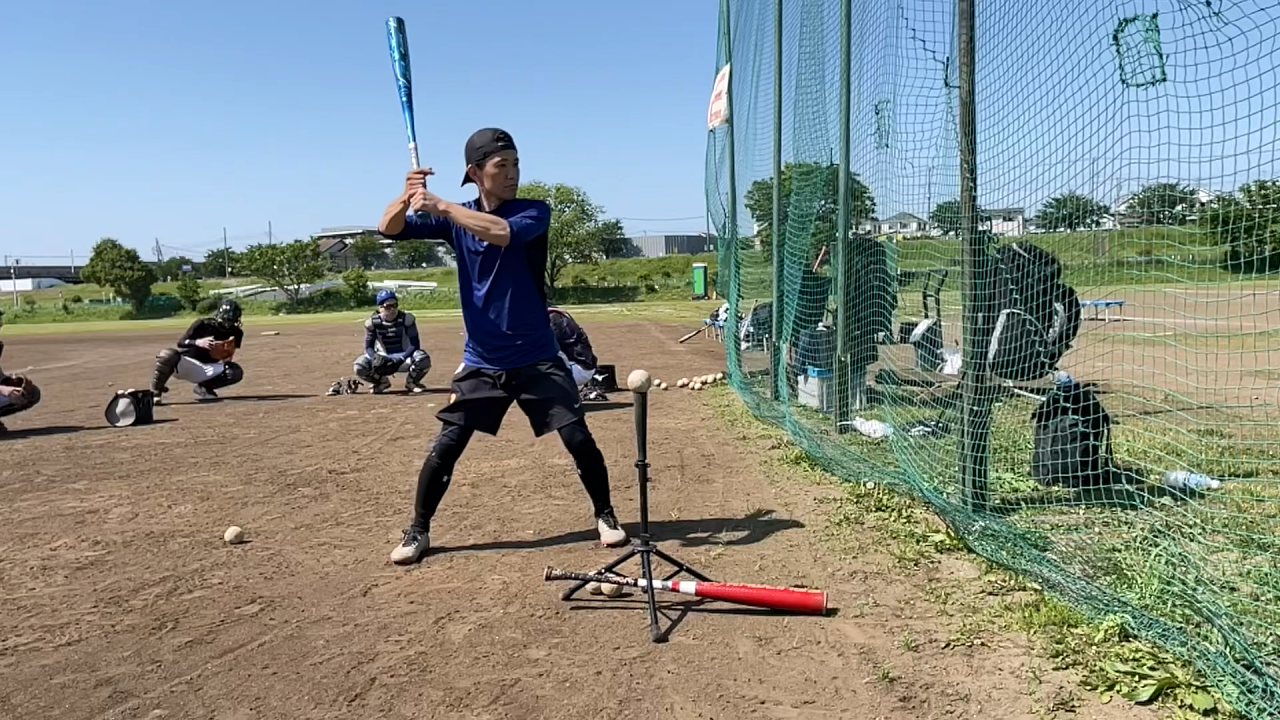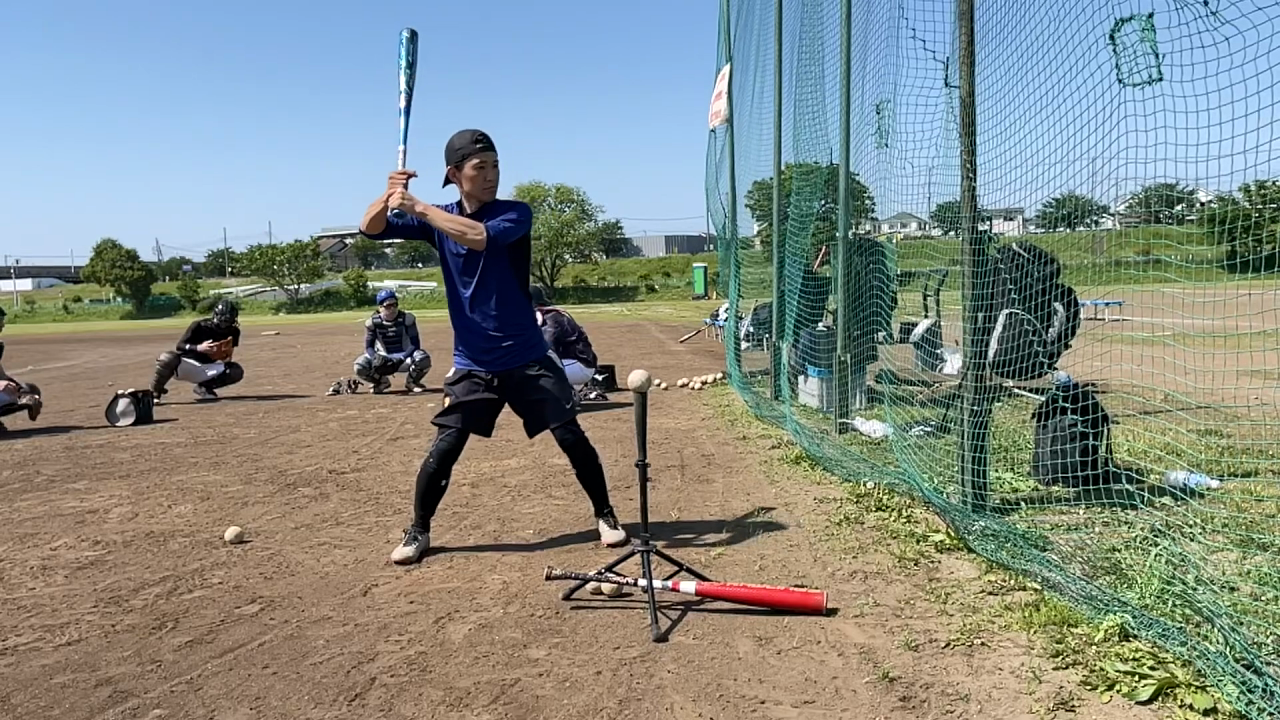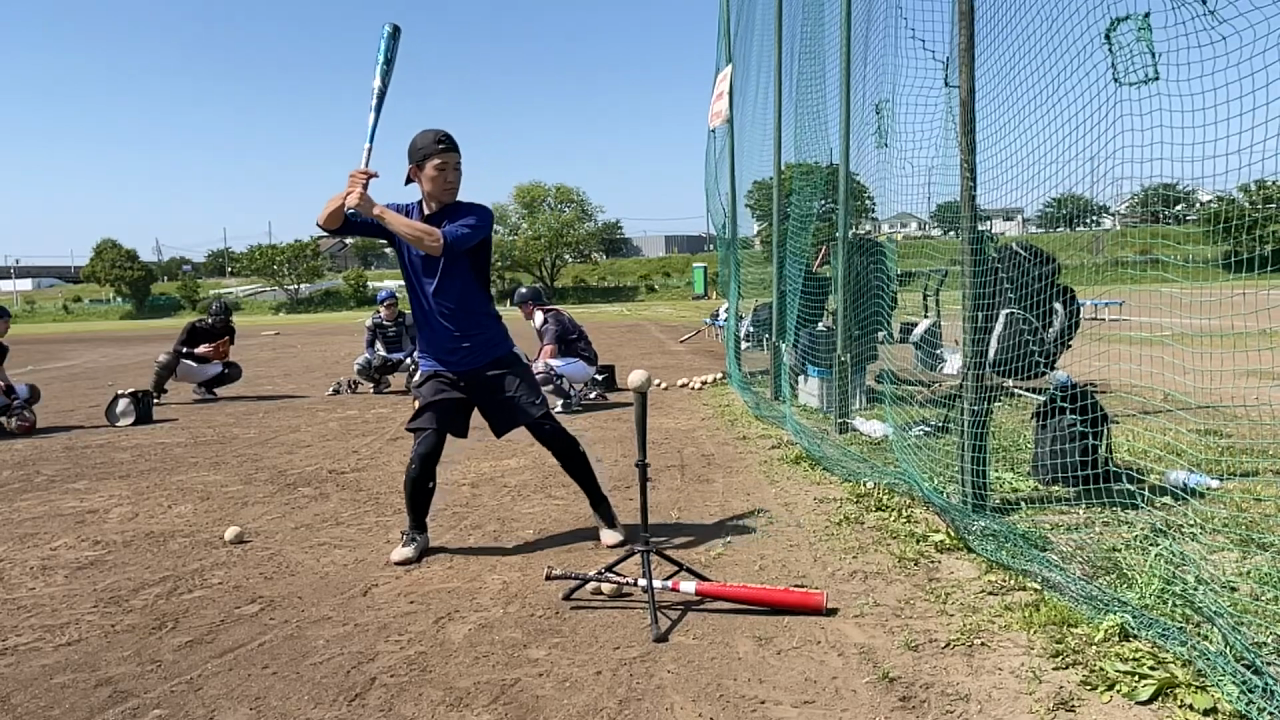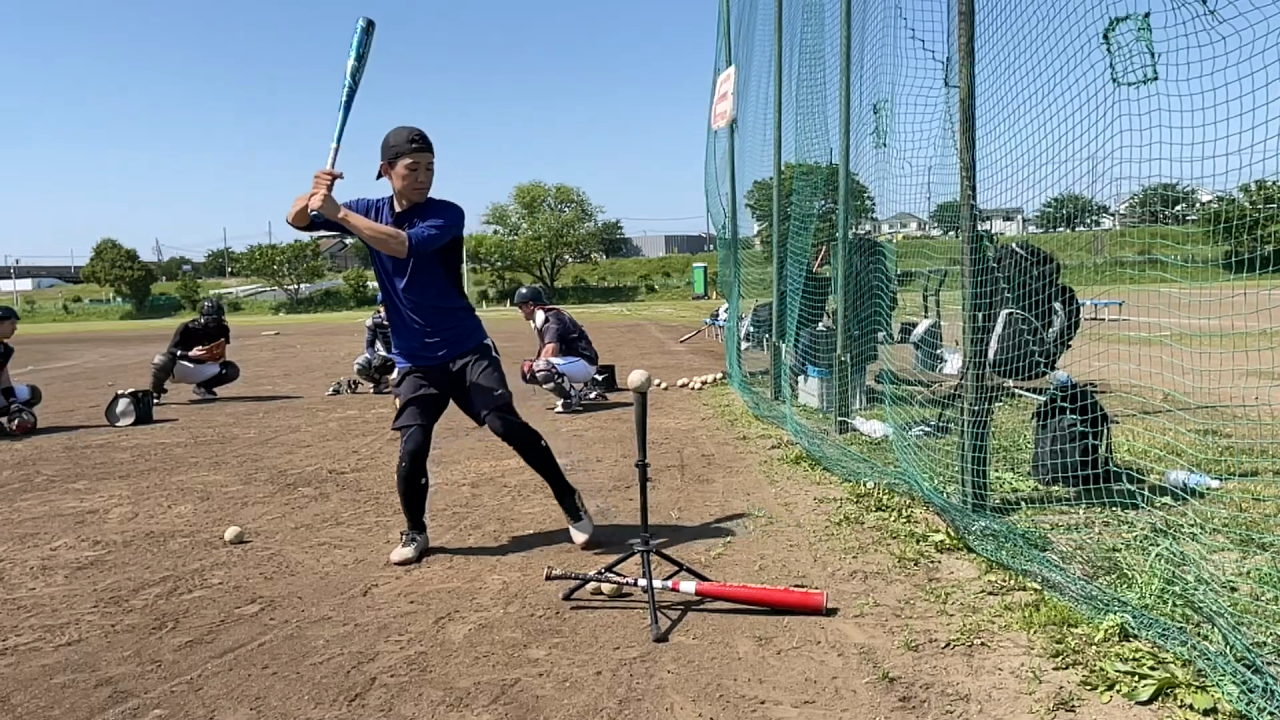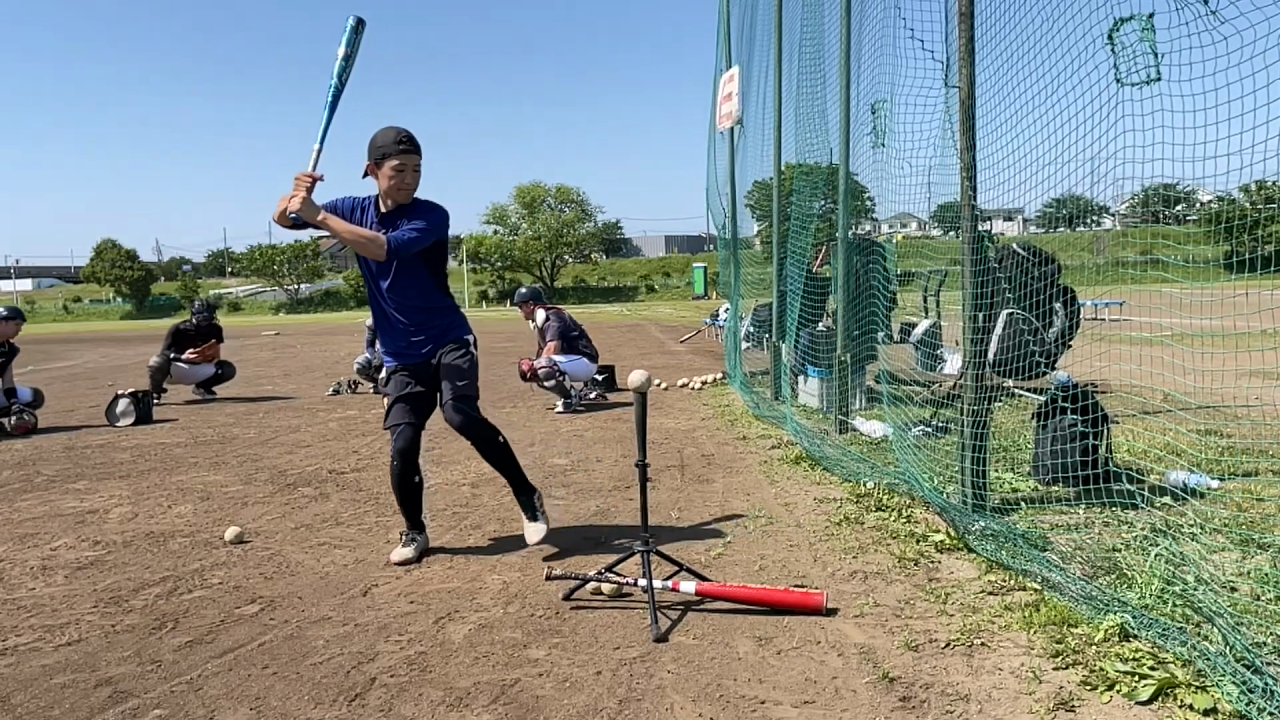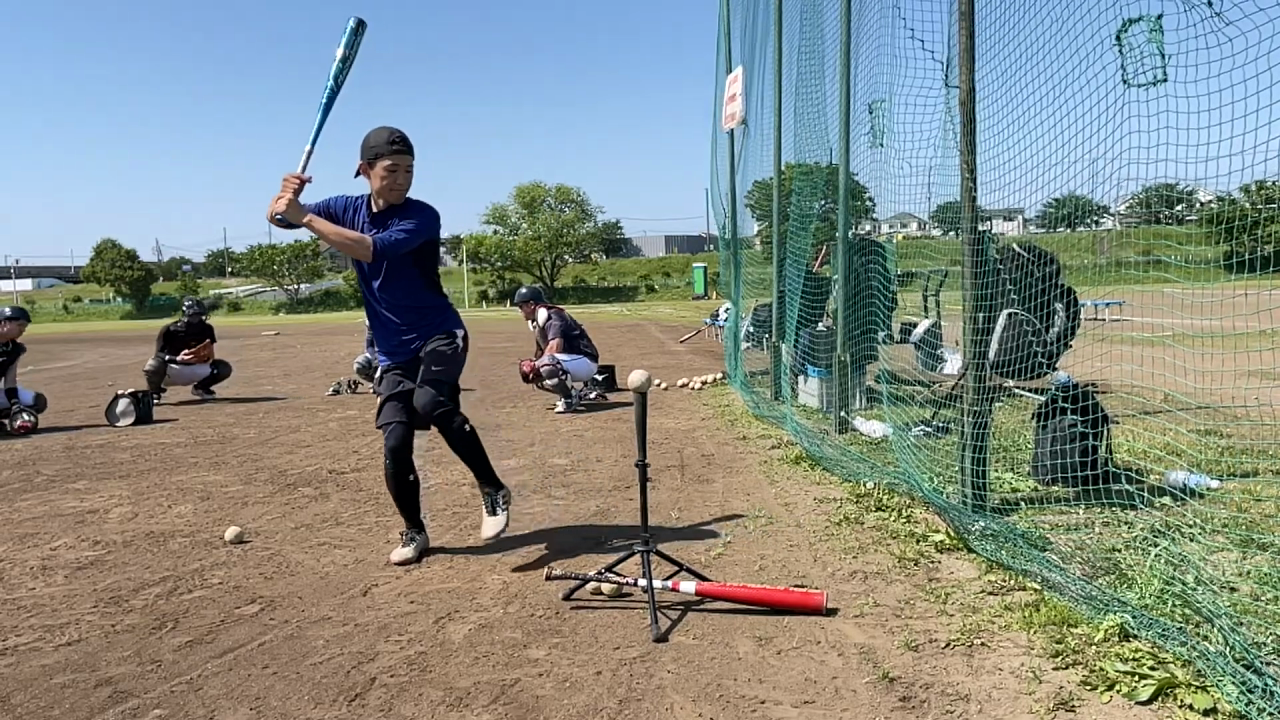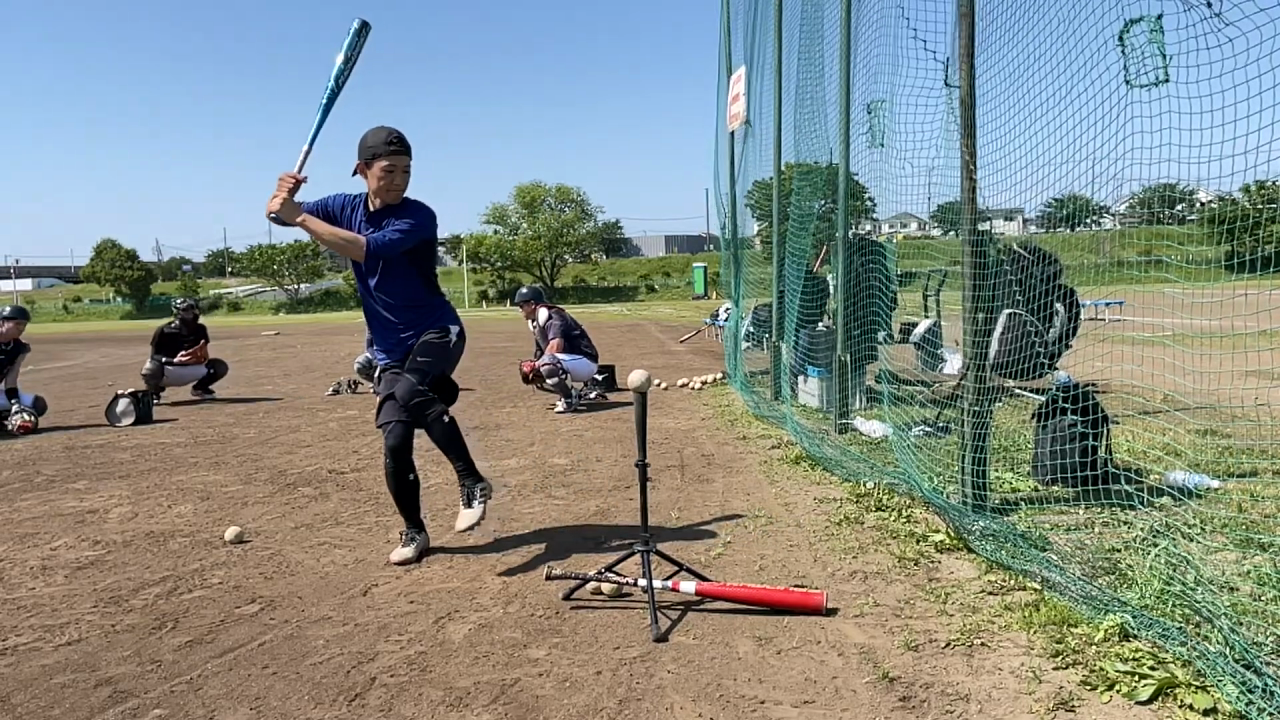
dt=0.7s
person 1, frame 1
left shoulder: (534, 212)
right shoulder: (456, 217)
left elbow: (503, 232)
right elbow: (390, 230)
left wrist: (441, 206)
right wrist: (407, 196)
left hip: (537, 359)
right hip: (481, 362)
left knee: (578, 438)
right knee: (446, 447)
left ankle: (604, 514)
right ankle: (418, 530)
person 1, frame 2
left shoulder: (515, 214)
right shoulder: (438, 218)
left elbow: (481, 236)
right elbow: (371, 229)
left wrist: (419, 206)
right wrist: (389, 195)
left hip: (528, 360)
right hip: (472, 365)
left knee: (572, 439)
right knee: (443, 451)
left ankle: (604, 514)
right ankle: (418, 531)
person 1, frame 3
left shoulder: (476, 216)
right shoulder: (400, 216)
left elbow: (437, 242)
right elbow: (329, 223)
left wrist: (376, 210)
right wrist: (349, 192)
left hip: (494, 357)
right hip: (438, 365)
left knee: (550, 432)
right knee: (424, 452)
left ankle: (602, 511)
right ankle: (415, 532)
person 1, frame 4
left shoulder: (447, 214)
right shoulder: (370, 211)
left elbow: (404, 245)
right elbow: (298, 220)
left wrist: (339, 213)
right wrist: (315, 191)
left hip: (466, 347)
right hip: (414, 359)
left knee: (506, 423)
right knee: (412, 449)
left ankle: (569, 500)
right ankle: (415, 532)
person 1, frame 5
left shoulder: (432, 216)
right shoulder: (355, 209)
left elbow: (383, 248)
right elbow: (283, 219)
left wrist: (319, 216)
right wrist: (297, 192)
left hip: (449, 341)
right hip: (400, 355)
left knee: (462, 416)
right knee: (403, 446)
left ankle: (527, 497)
right ankle: (414, 531)
person 1, frame 6
left shoulder: (422, 217)
right shoulder: (347, 209)
left elbow: (371, 249)
right elbow: (277, 218)
left wrist: (307, 218)
right wrist: (285, 196)
left hip: (440, 334)
right hip: (393, 353)
left knee: (429, 401)
right knee: (395, 444)
left ankle: (492, 489)
right ankle: (414, 531)
person 1, frame 7
left shoulder: (419, 216)
right shoulder: (345, 207)
left elbow: (366, 249)
right elbow: (276, 214)
left wrist: (301, 217)
right wrist: (283, 195)
left hip: (438, 332)
right hip: (391, 351)
left knee: (412, 391)
right knee: (395, 442)
left ankle: (472, 483)
right ankle: (414, 531)
